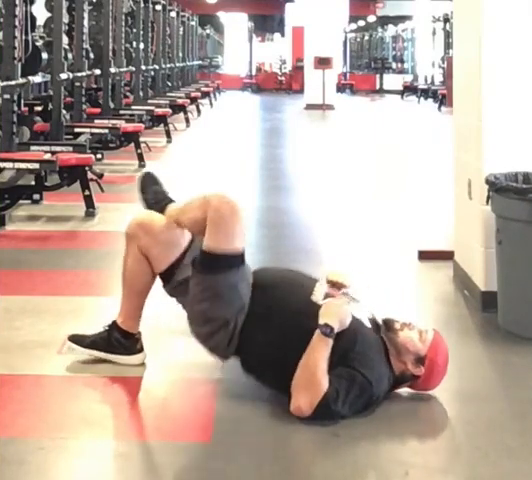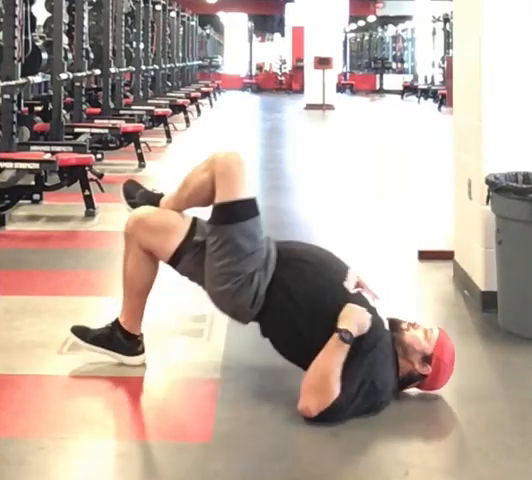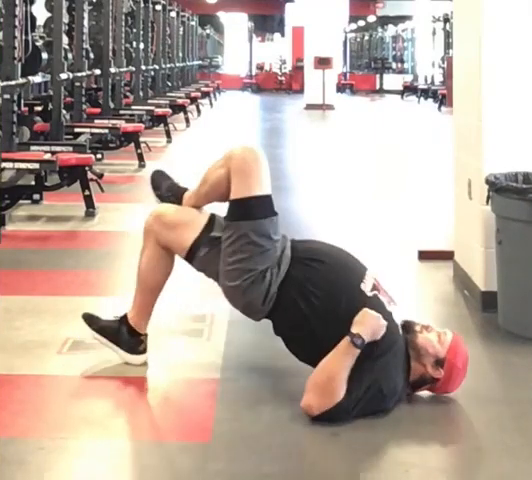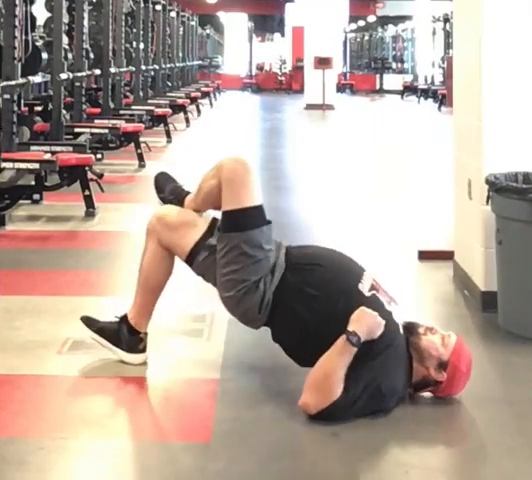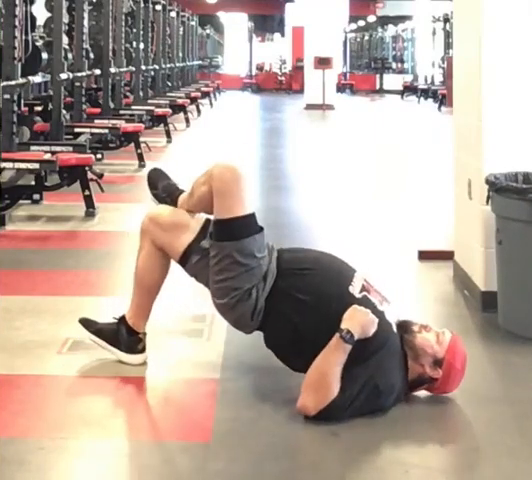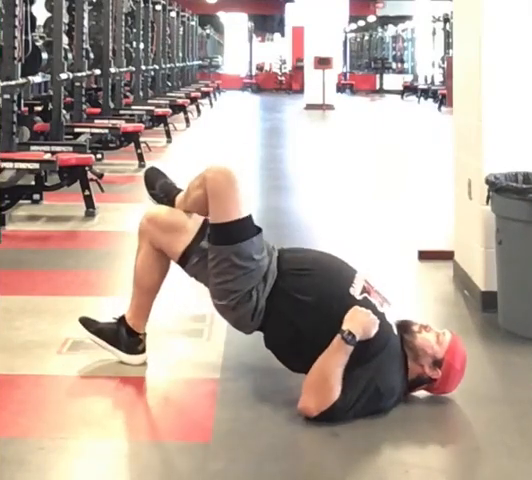
dt=0.2s
person 1, frame 1
left shoulder: (370, 375)
right shoulder: (371, 332)
left elbow: (304, 404)
left wrist: (328, 328)
right wrist: (336, 294)
left hip: (230, 322)
right hip: (250, 295)
left knee: (223, 210)
right knee: (143, 228)
left ankle: (171, 210)
right ankle: (124, 338)
person 1, frame 2
left shoulder: (377, 376)
right shoulder: (380, 334)
left elbow: (312, 405)
left wrist: (345, 334)
left hip: (248, 280)
right hip: (267, 263)
left knee: (228, 164)
right knee: (140, 224)
left ankle: (163, 203)
person 1, frame 3
left shoulder: (386, 378)
right shoulder: (392, 341)
left elbow: (315, 403)
left wrist: (358, 338)
left hip: (260, 277)
right hip: (282, 261)
left knee: (245, 158)
right knee: (159, 222)
left ankle: (187, 201)
person 1, frame 4
left shoulder: (387, 378)
right shoulder: (394, 336)
left elbow: (313, 402)
left wrist: (354, 336)
left hip: (258, 286)
right hip: (280, 266)
left knee: (235, 169)
right knee: (162, 223)
left ankle: (189, 204)
right ankle: (132, 333)
person 1, frame 5
left shoulder: (384, 376)
right shoulder: (389, 335)
left elbow: (312, 404)
left wrist: (347, 335)
left hip: (251, 293)
right hip: (272, 270)
left knee: (225, 176)
right knee: (156, 223)
left ankle: (183, 202)
right ankle: (131, 334)
person 1, frame 6
left shoulder: (385, 378)
right shoulder: (388, 332)
left elbow: (312, 405)
left wrist: (349, 336)
left hip: (251, 293)
right hip: (273, 269)
left knee: (219, 178)
right knee: (153, 224)
left ankle: (180, 202)
right ankle: (131, 334)
